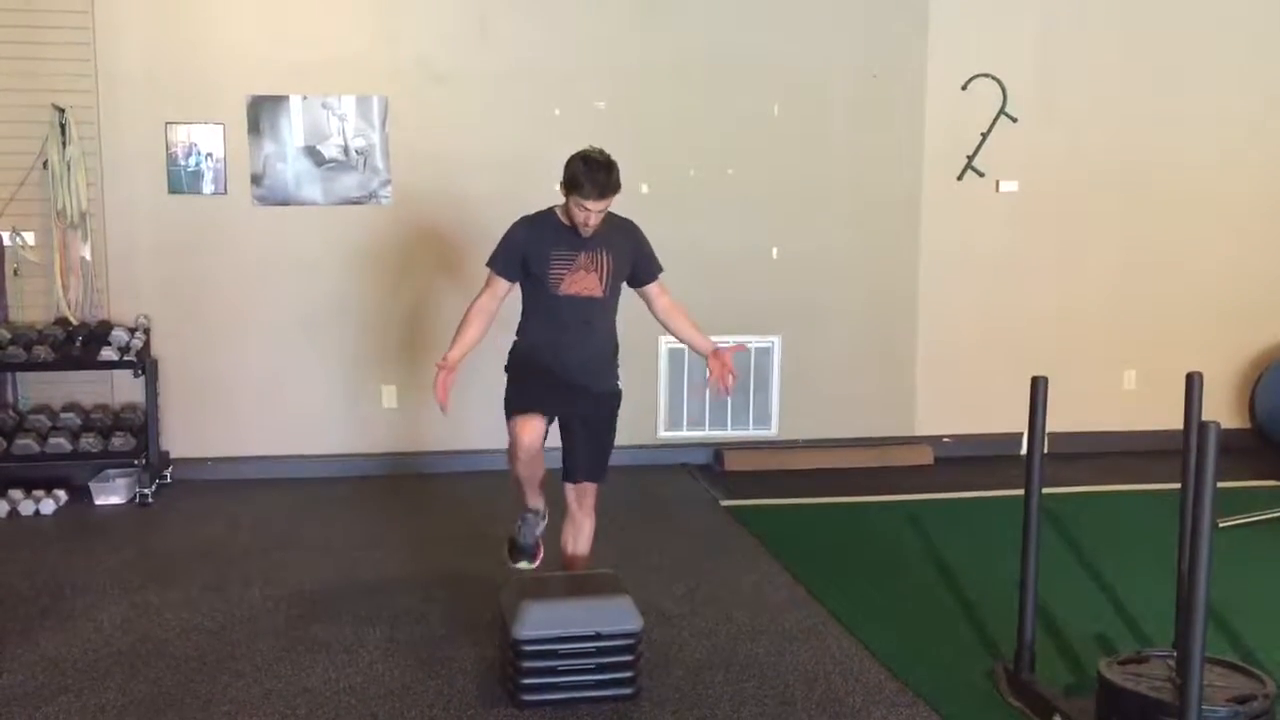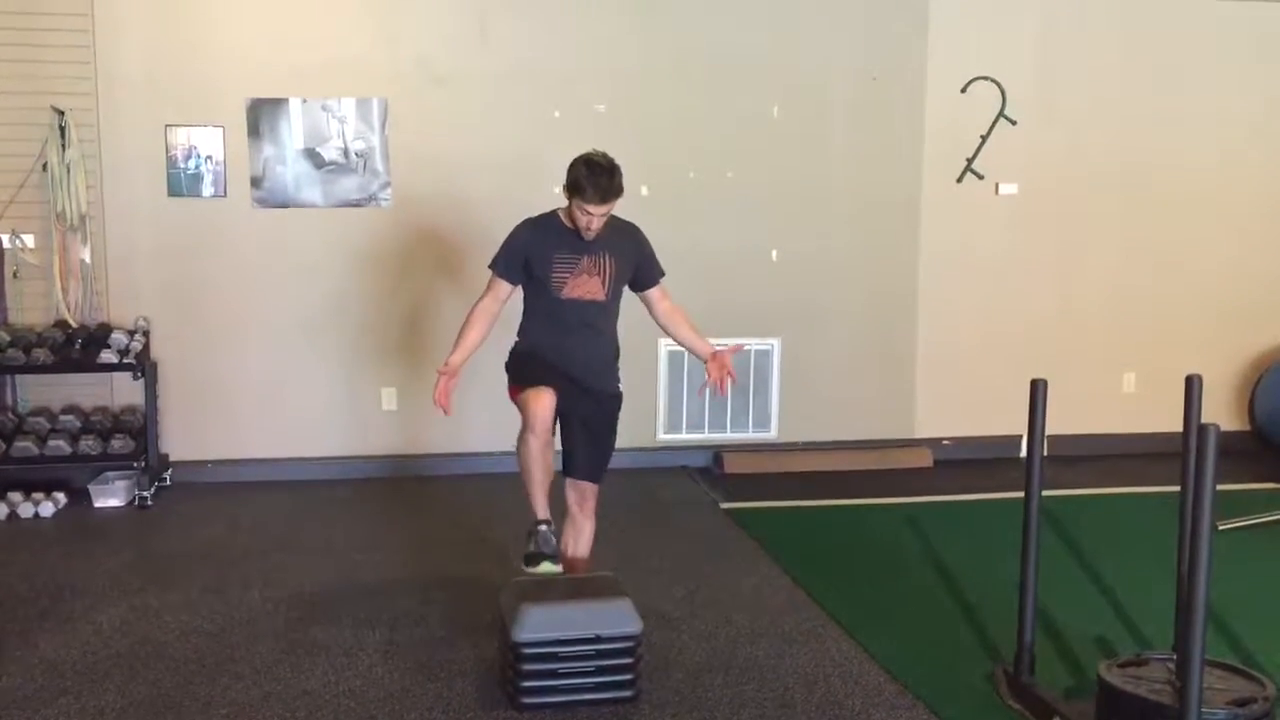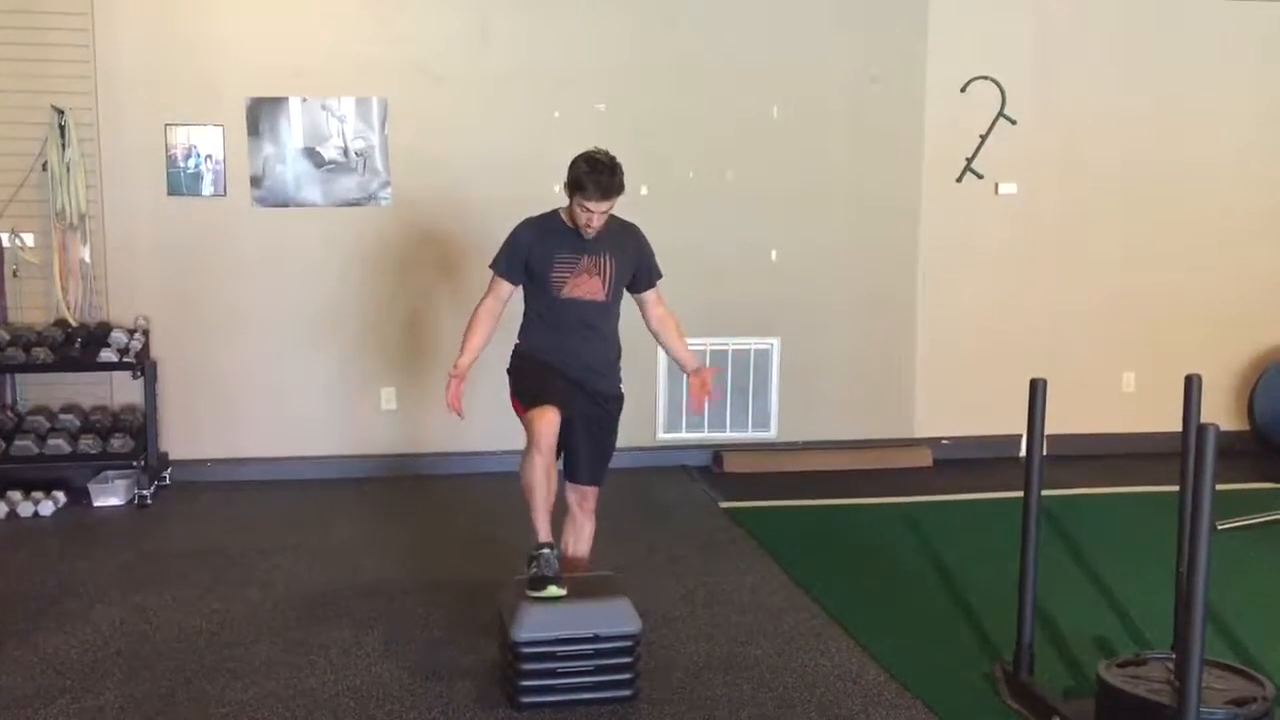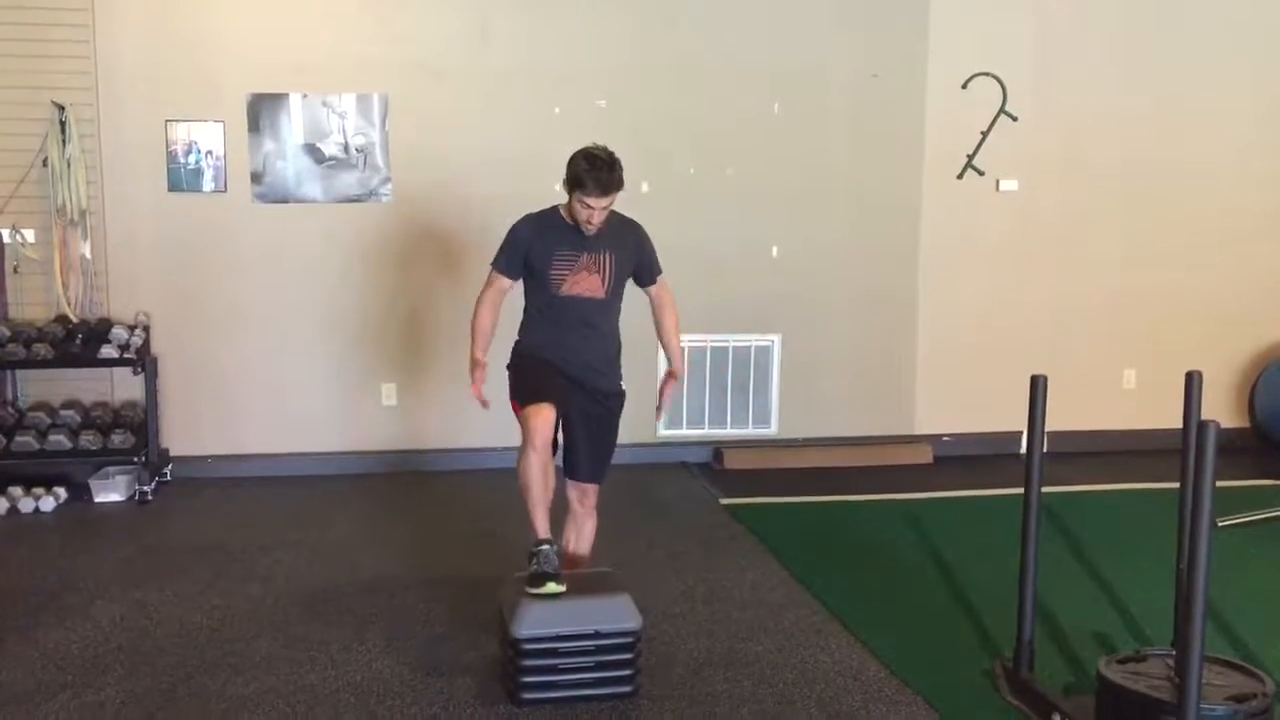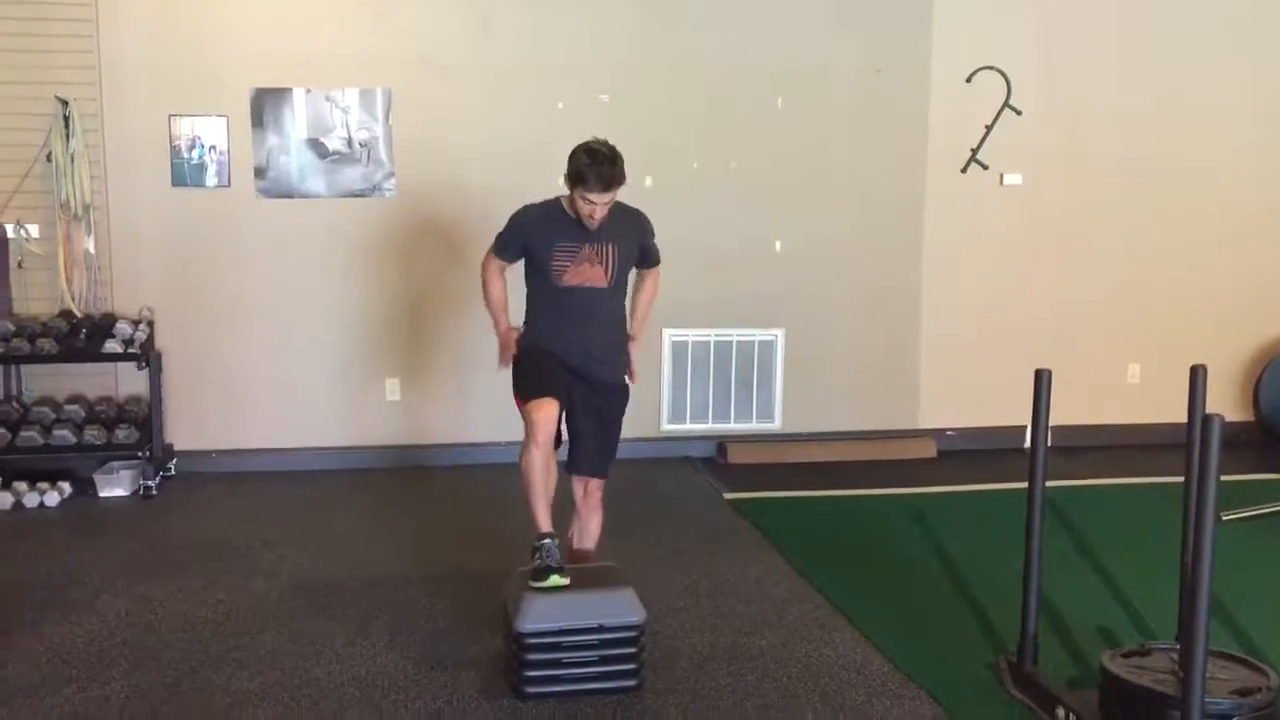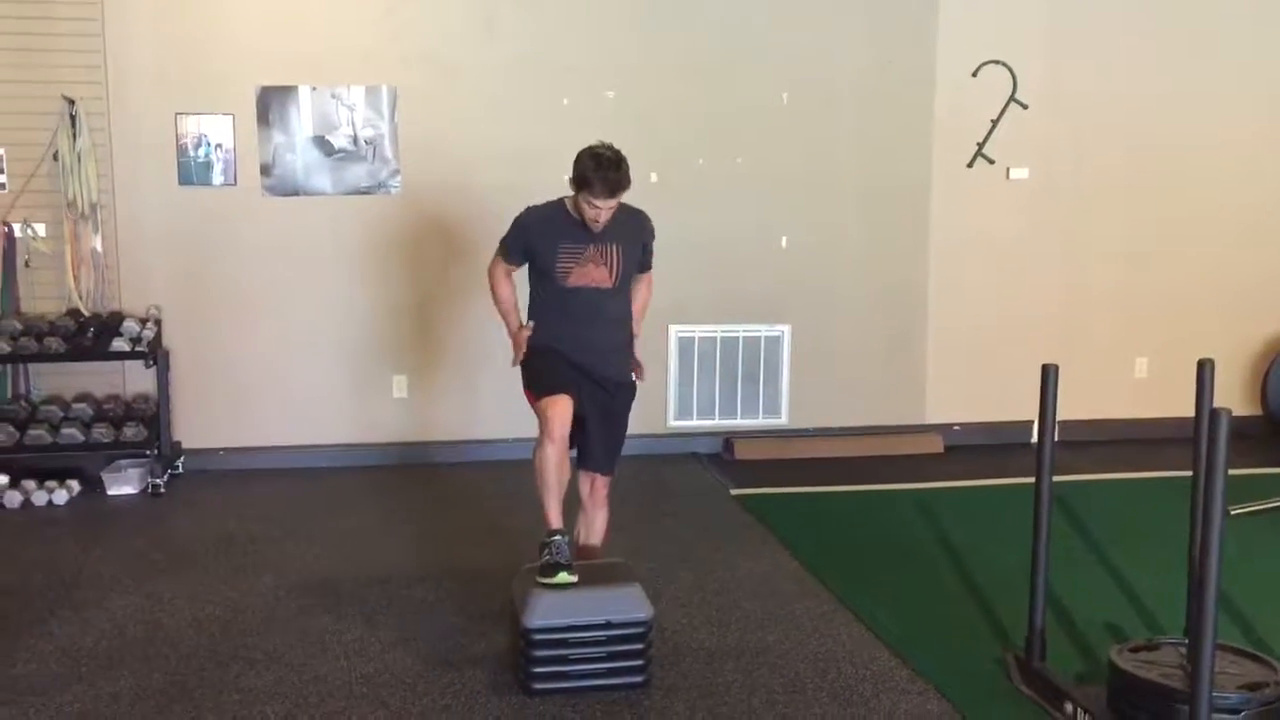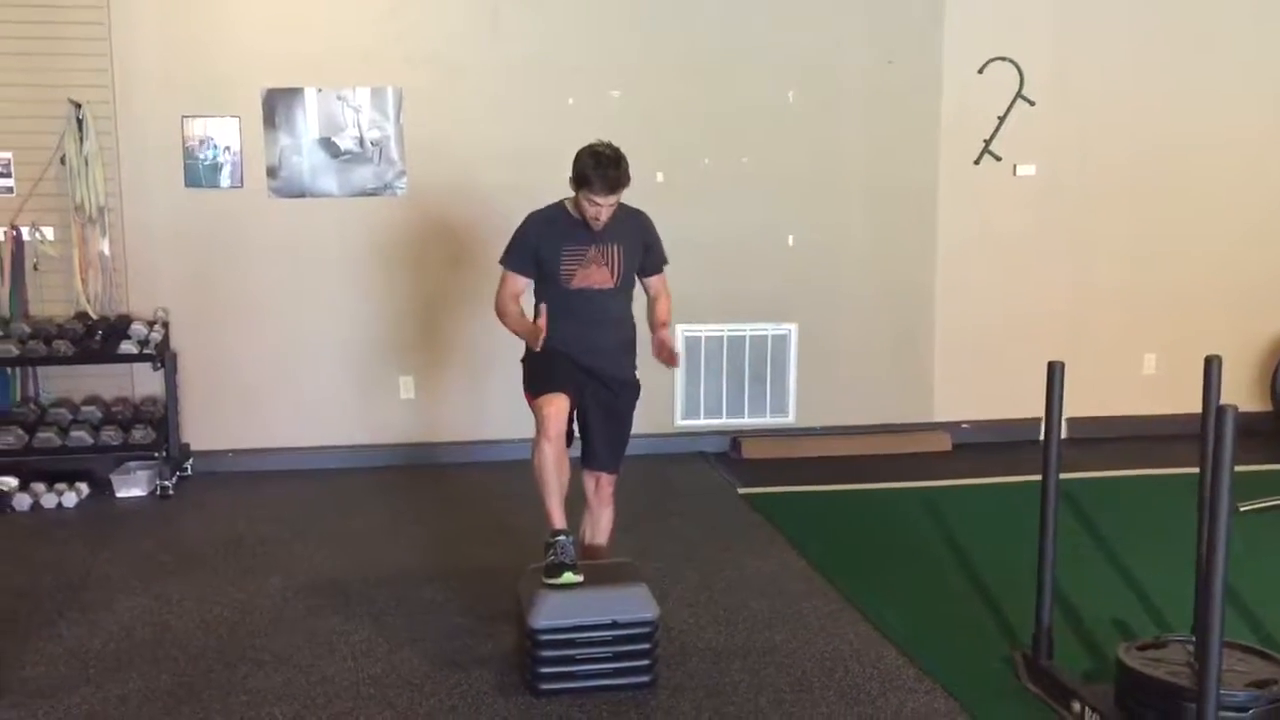
dt=0.2s
person 1, frame 1
left shoulder: (627, 236)
right shoulder: (528, 232)
left elbow: (660, 300)
right elbow: (489, 300)
left wrist: (709, 350)
right wrist: (451, 359)
left hip: (597, 380)
right hip: (537, 363)
left knee: (583, 494)
right knee: (526, 438)
right ankle: (532, 515)
person 1, frame 2
left shoulder: (629, 240)
right shoulder: (531, 234)
left elbow: (661, 305)
right elbow: (491, 301)
left wrist: (708, 354)
right wrist: (454, 363)
left hip: (598, 379)
right hip: (538, 359)
left knee: (584, 496)
right knee: (540, 411)
right ankle: (542, 528)
person 1, frame 3
left shoulder: (630, 240)
right shoulder: (531, 235)
left elbow: (654, 309)
right elbow: (493, 302)
left wrist: (691, 367)
right wrist: (463, 366)
left hip: (599, 380)
right hip: (539, 363)
left knee: (584, 499)
right knee: (544, 431)
left ankle: (571, 591)
right ankle: (543, 552)
person 1, frame 4
left shoulder: (630, 236)
right shoulder: (532, 230)
left elbow: (659, 298)
right elbow: (493, 292)
left wrist: (675, 364)
right wrist: (478, 358)
left hip: (600, 375)
right hip: (539, 359)
left knee: (584, 495)
right knee: (539, 430)
left ankle: (574, 584)
right ankle: (542, 549)
person 1, frame 5
left shoulder: (635, 225)
right shoulder: (532, 220)
left elbow: (650, 274)
right elbow: (492, 266)
left wrist: (632, 335)
right wrist: (503, 328)
left hip: (605, 369)
right hip: (543, 353)
left knee: (591, 489)
right knee: (541, 424)
right ankle: (545, 544)
person 1, frame 6
left shoulder: (638, 226)
right shoulder: (536, 222)
right elbow: (500, 272)
left wrist: (630, 333)
right wrist: (516, 328)
left hip: (611, 367)
right hip: (551, 353)
left knee: (596, 485)
right knee: (557, 419)
right ankle: (554, 541)
person 1, frame 7
left shoulder: (638, 227)
right shoulder: (538, 227)
left elbow: (657, 292)
right elbow: (507, 298)
left wrist: (660, 332)
right wrist: (527, 331)
left hip: (614, 365)
right hip: (555, 354)
left knee: (602, 483)
right knee: (552, 416)
right ankle: (558, 540)
